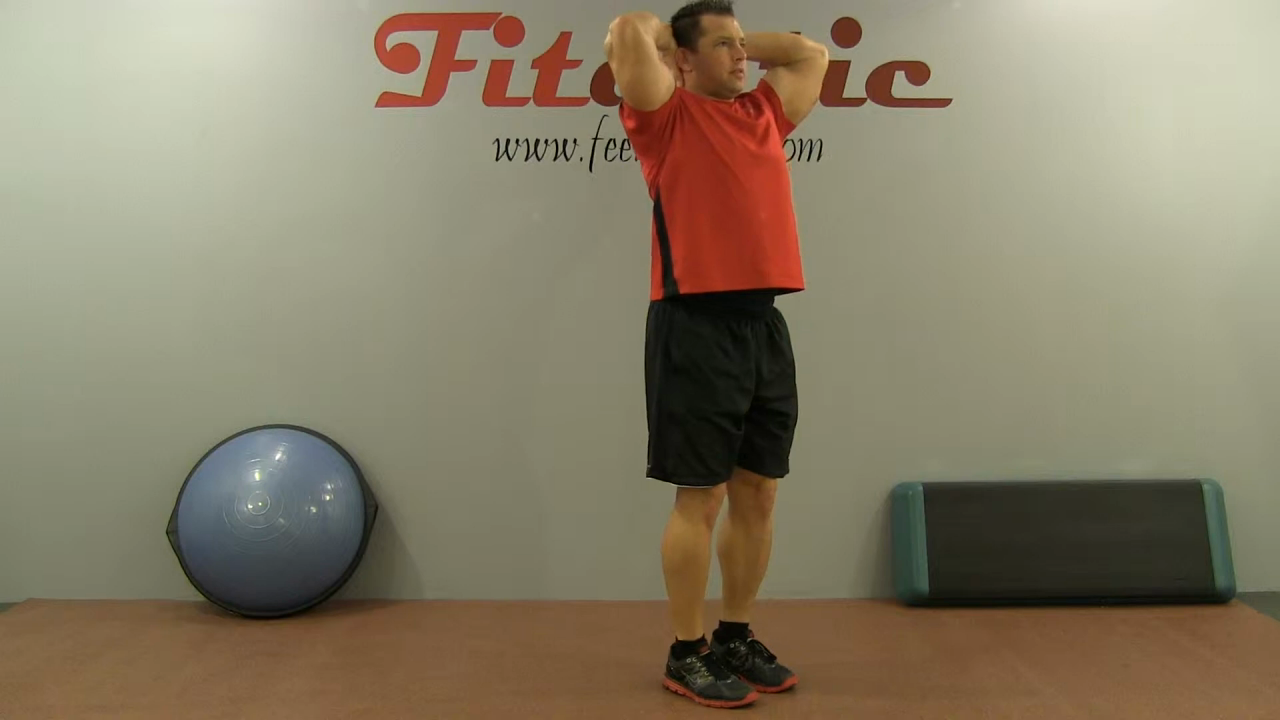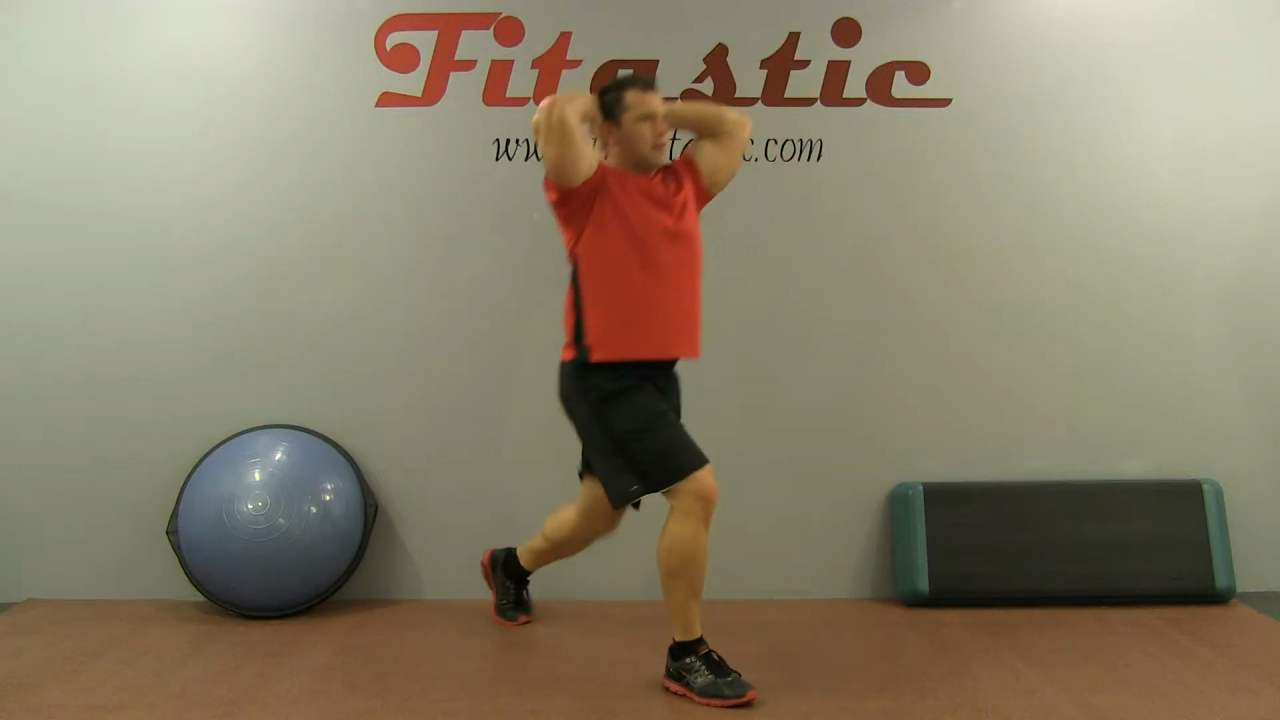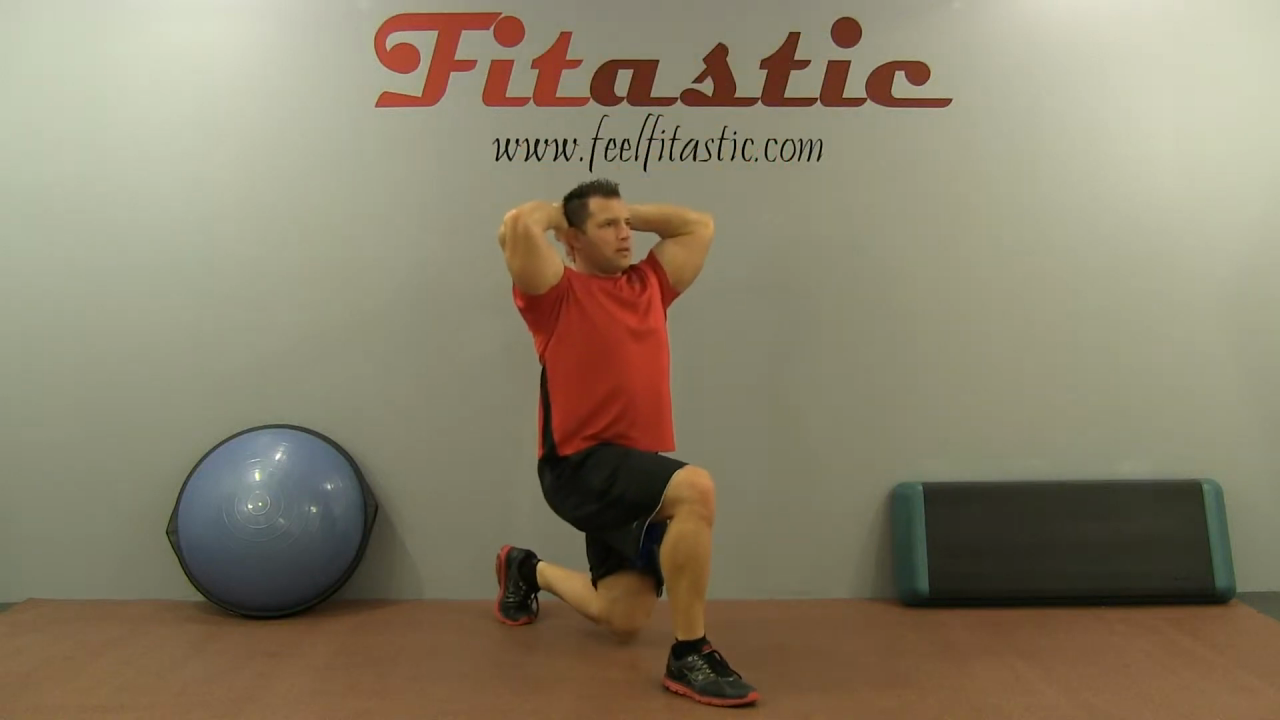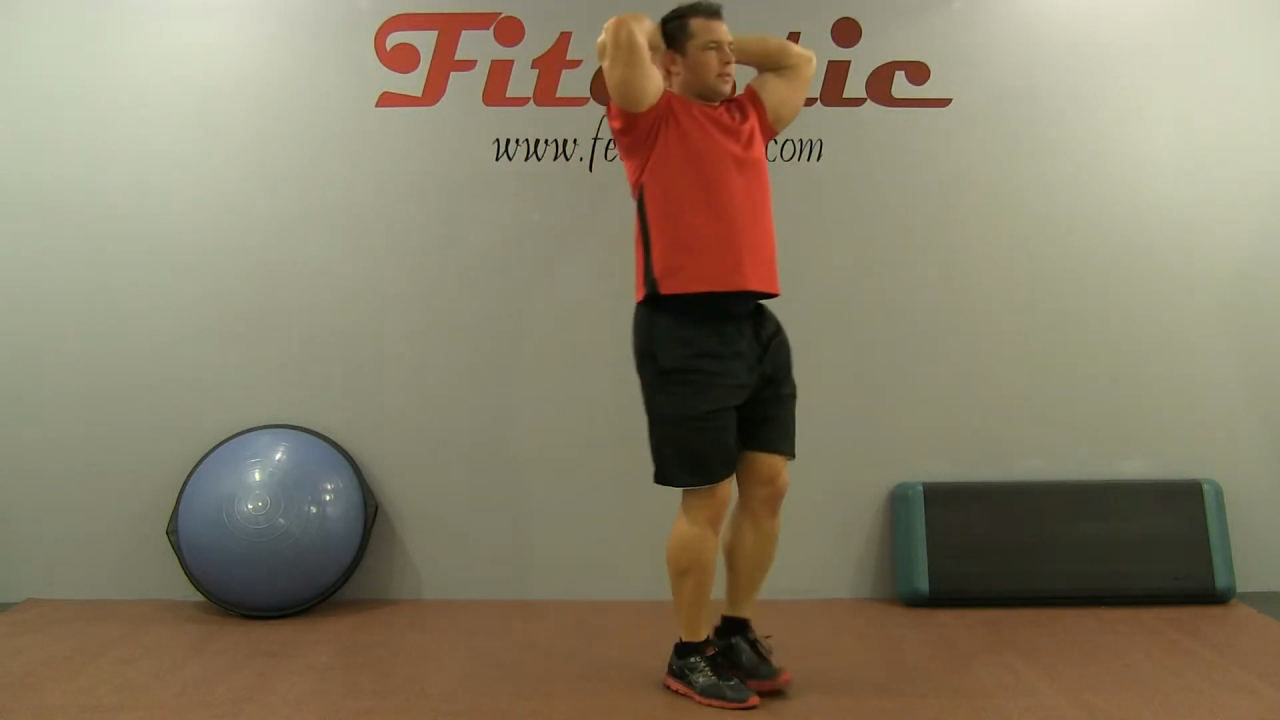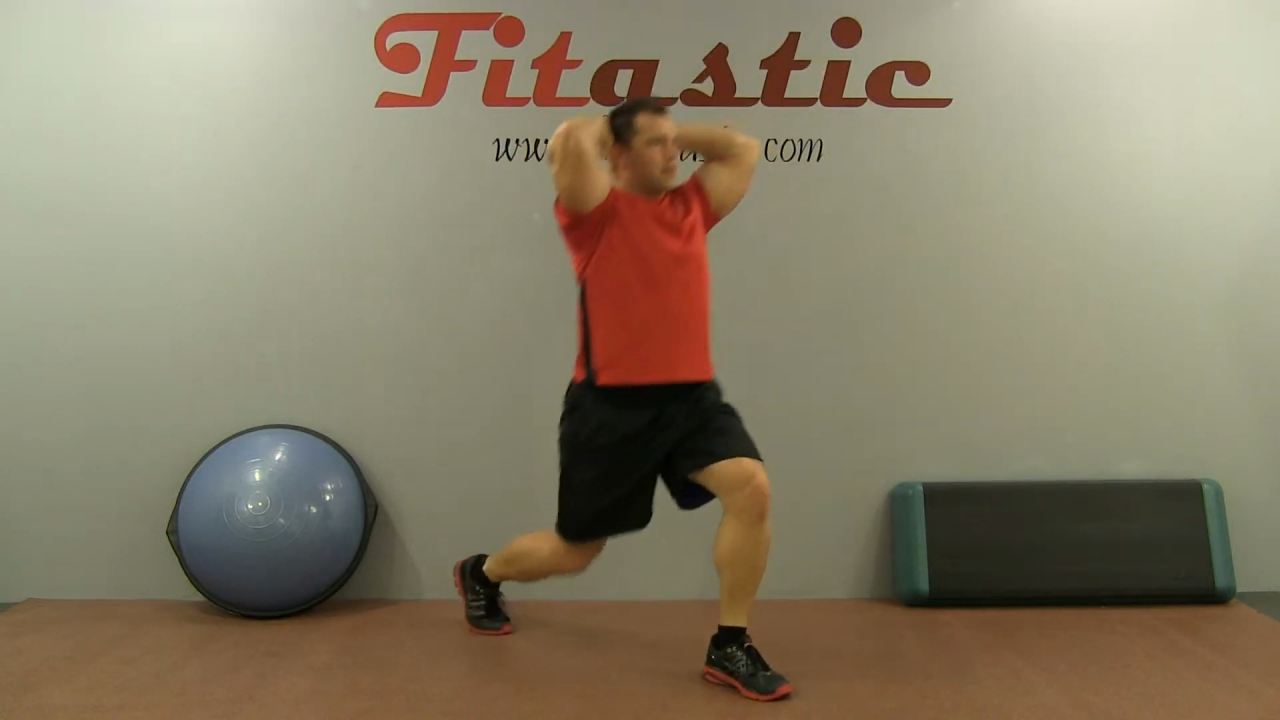
dt=1s
person 1, frame 1
left shoulder: (764, 113)
right shoulder: (667, 118)
left hip: (764, 325)
right hip: (696, 328)
left knee: (756, 496)
right knee: (700, 498)
left ankle: (735, 639)
right ankle: (686, 655)
person 1, frame 2
left shoulder: (683, 185)
right shoulder: (590, 190)
left elbow: (735, 125)
right elbow: (553, 116)
left wrist: (666, 107)
right wrist: (593, 105)
left hip: (657, 372)
right hip: (604, 375)
left knee: (602, 511)
right knee: (696, 490)
left ankle: (513, 564)
right ankle: (686, 655)
person 1, frame 3
left shoulder: (649, 285)
right shoulder: (557, 293)
left elbow: (699, 225)
right elbow: (518, 226)
left wrist: (626, 212)
right wrist: (558, 213)
left hip: (634, 464)
right hip: (579, 464)
left knee: (623, 620)
right knee: (694, 489)
left ankle: (527, 570)
right ankle: (689, 655)
person 1, frame 4
left shoulder: (747, 118)
right shoulder: (652, 120)
left elbow: (800, 61)
left hip: (755, 324)
right hip: (683, 329)
left knee: (768, 483)
right knee: (709, 499)
left ankle: (736, 633)
right ankle: (691, 655)
person 1, frame 5
left shoulder: (692, 207)
right shoulder: (598, 212)
left elbow: (744, 149)
right elbow: (570, 141)
left wrist: (675, 131)
right wrist: (602, 129)
left hip: (690, 395)
right hip: (613, 403)
left knee: (752, 491)
right knee: (573, 550)
left ankle: (730, 645)
right ankle: (481, 574)
